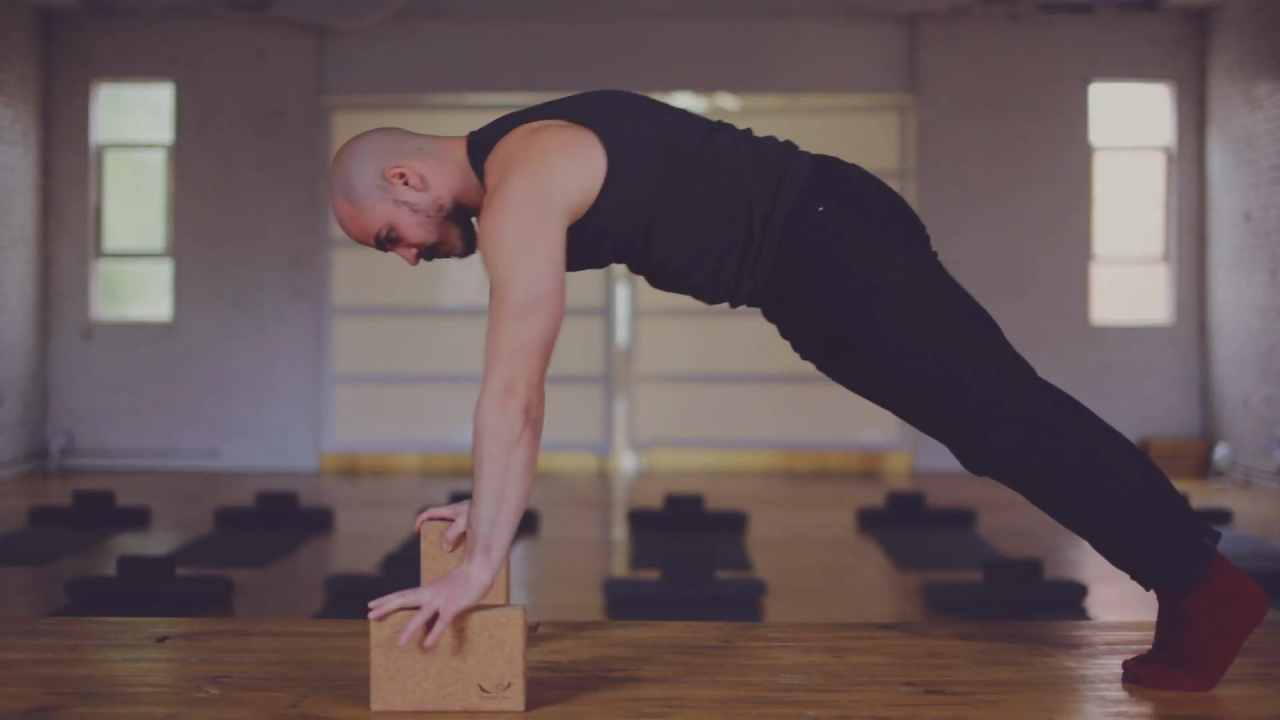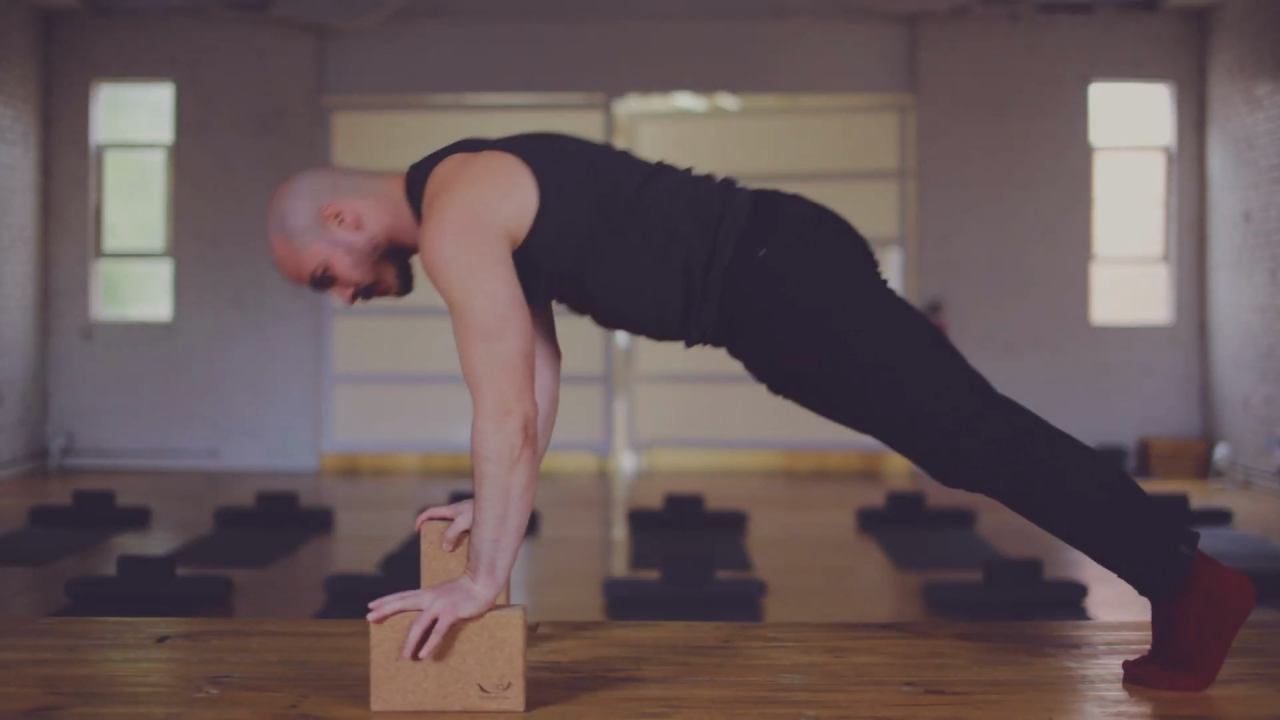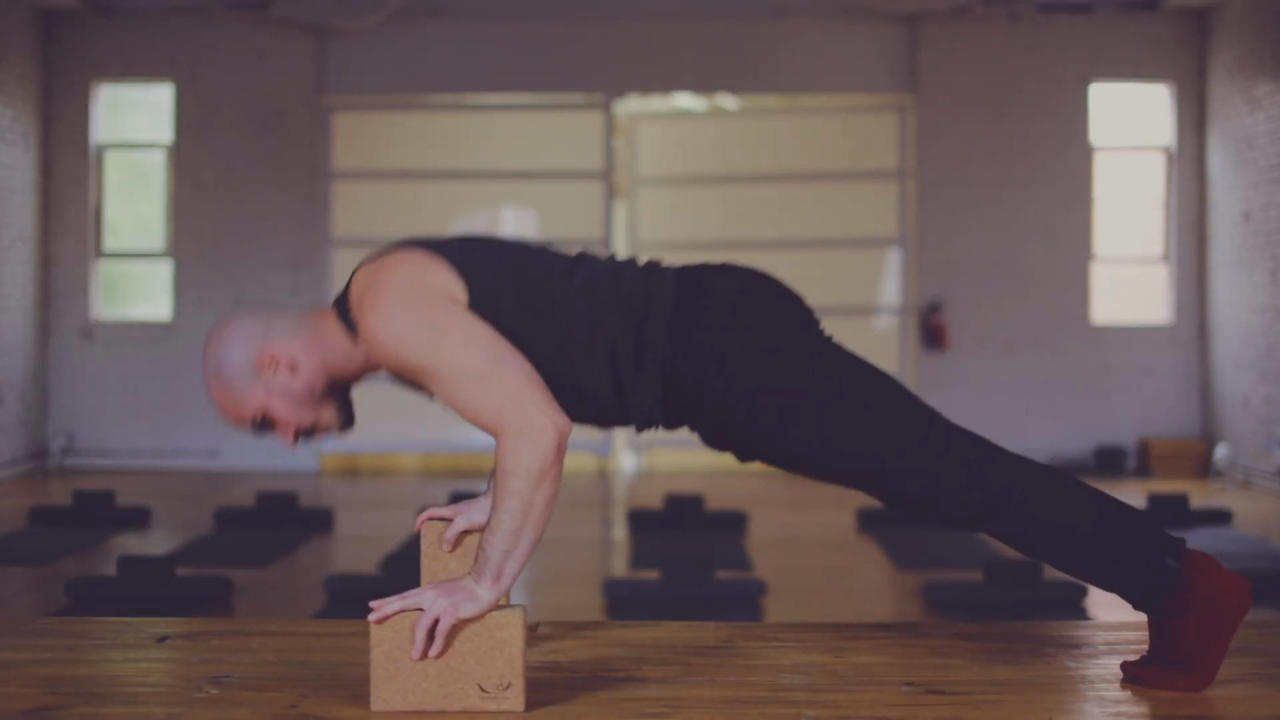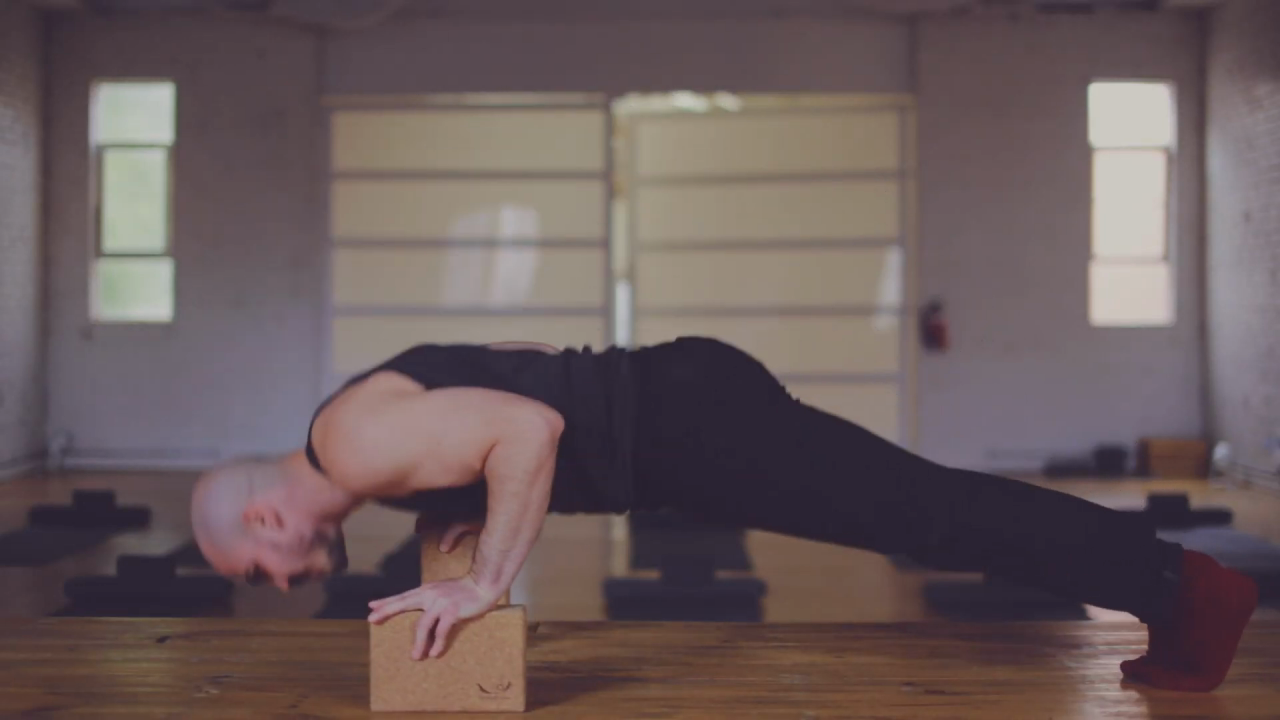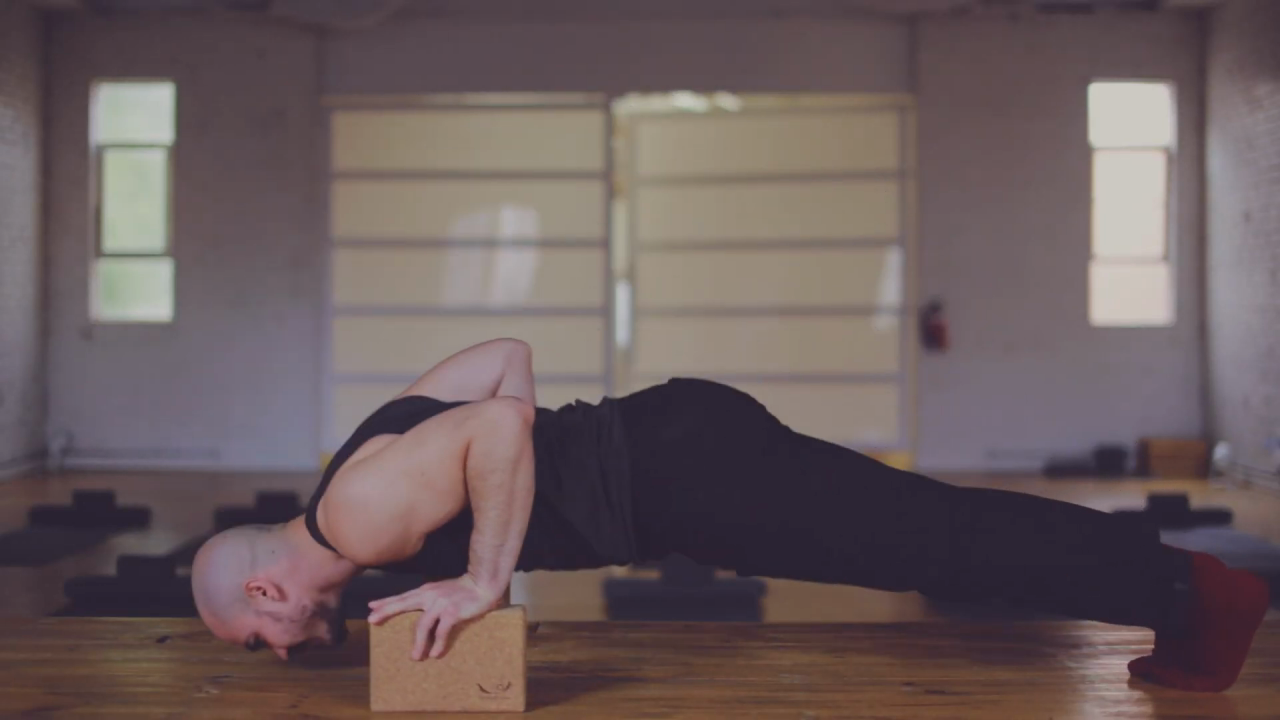
dt=0.2s
person 1, frame 1
left shoulder: (519, 191)
right shoulder: (510, 180)
left elbow: (511, 386)
right elbow: (521, 362)
left wrist: (483, 566)
right wrist: (492, 499)
left hip: (827, 238)
right hip: (810, 250)
left knee: (1010, 418)
right knee: (996, 423)
left ankle: (1206, 590)
right ankle: (1190, 604)
person 1, frame 2
left shoulder: (452, 224)
right shoulder: (458, 203)
left elbow: (510, 402)
right elbow: (527, 377)
left wrist: (484, 574)
right wrist: (496, 495)
left hip: (778, 272)
right hip: (765, 276)
left knee: (981, 437)
right knee: (967, 440)
left ankle: (1193, 590)
right ankle: (1177, 598)
person 1, frame 3
left shoulder: (387, 317)
right shoulder: (396, 304)
left elbow: (542, 430)
left wrist: (486, 581)
right wrist: (506, 501)
left hip: (720, 347)
right hip: (709, 335)
left knee: (955, 479)
right knee: (944, 477)
left ankle: (1180, 584)
right ankle: (1168, 585)
person 1, frame 4
left shoulder: (352, 442)
right shoulder: (372, 420)
left elbow: (533, 426)
right elbow: (535, 364)
left wrist: (485, 581)
right wrist: (495, 514)
left hip: (691, 428)
right hip: (684, 403)
left knee: (941, 517)
right knee: (936, 510)
left ankle: (1186, 589)
right ankle: (1168, 584)
person 1, frame 5
left shoulder: (357, 517)
right shoulder: (372, 462)
left elbow: (500, 427)
right elbow: (507, 351)
left wrist: (480, 580)
left hip: (686, 478)
right hip: (680, 440)
left knee: (943, 545)
right knee: (939, 532)
left ankle: (1194, 594)
right ankle: (1179, 592)
